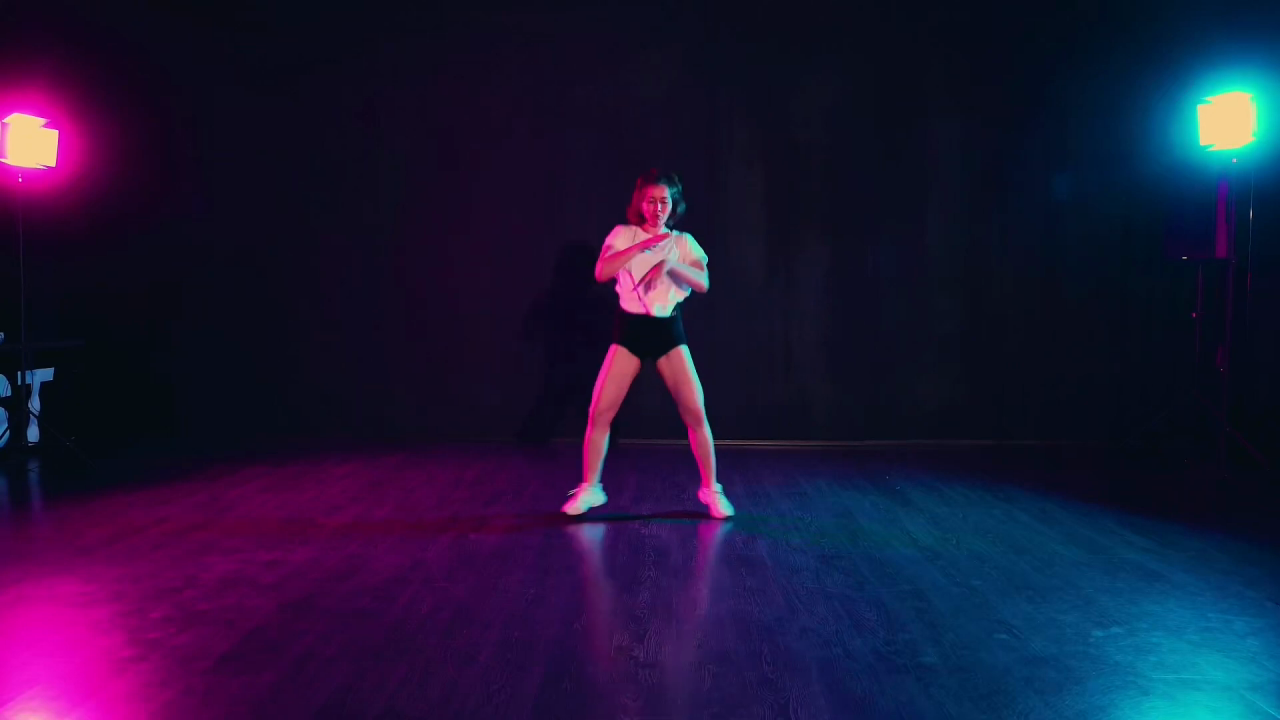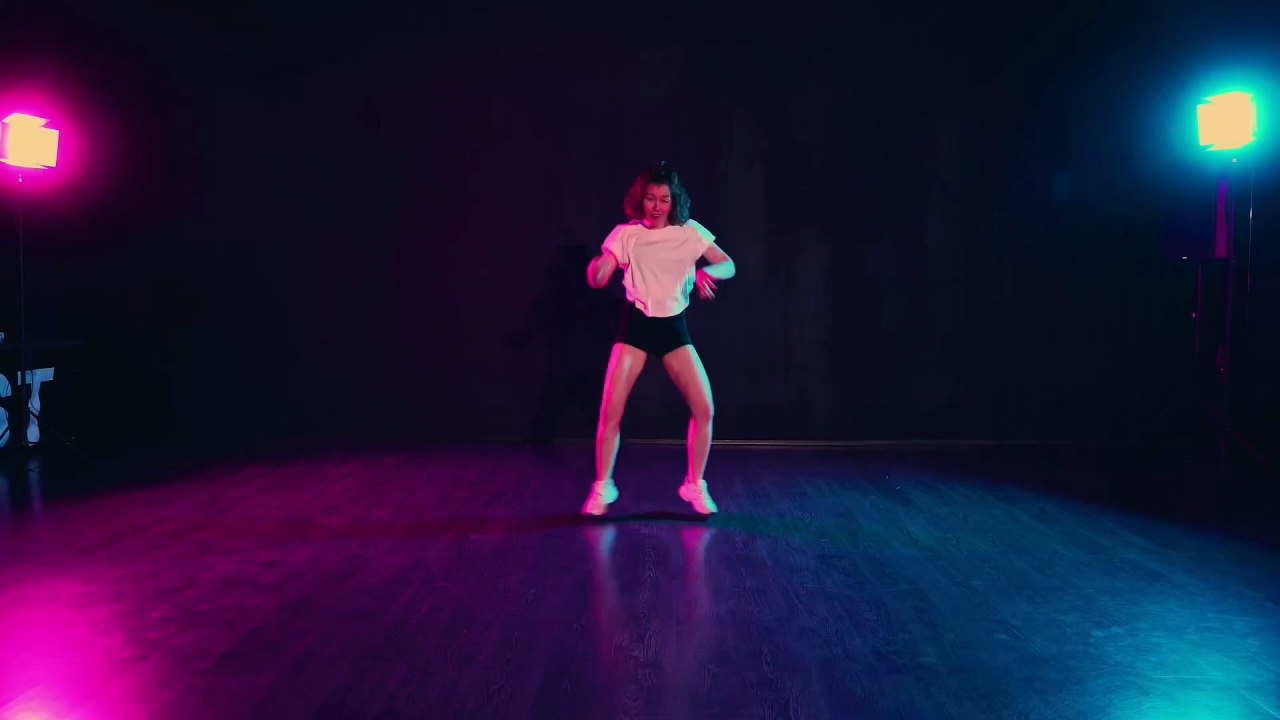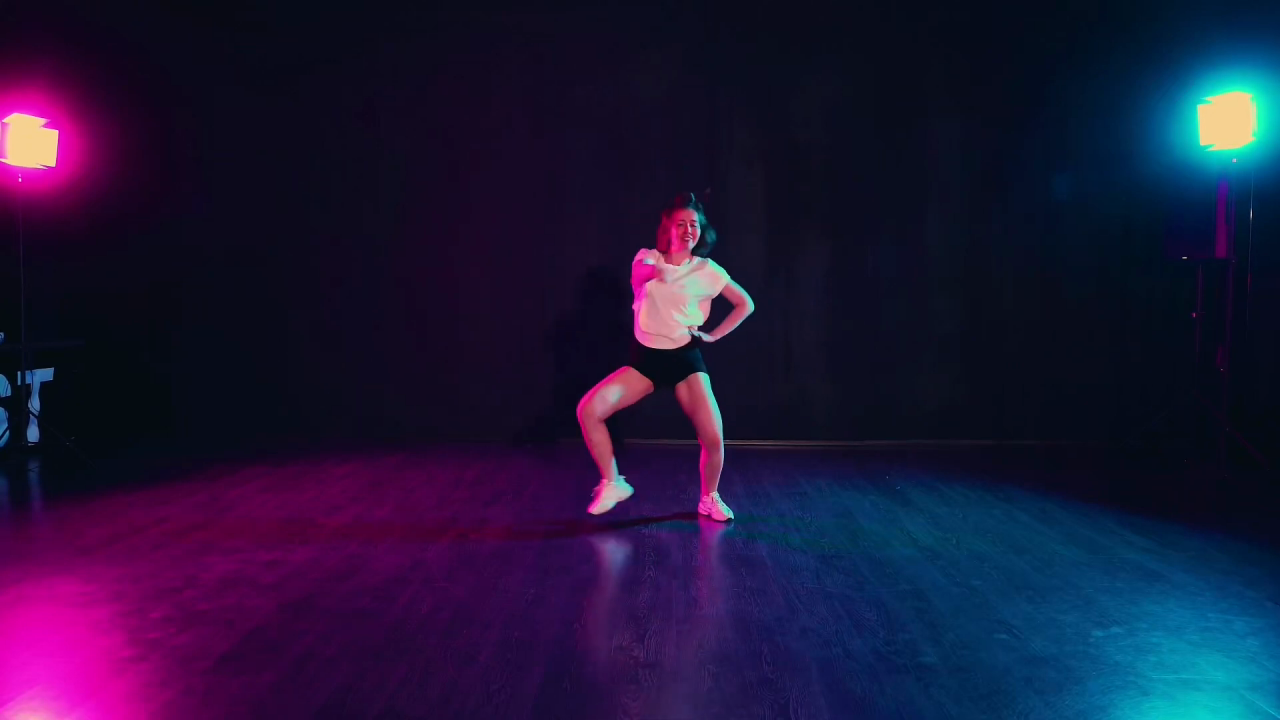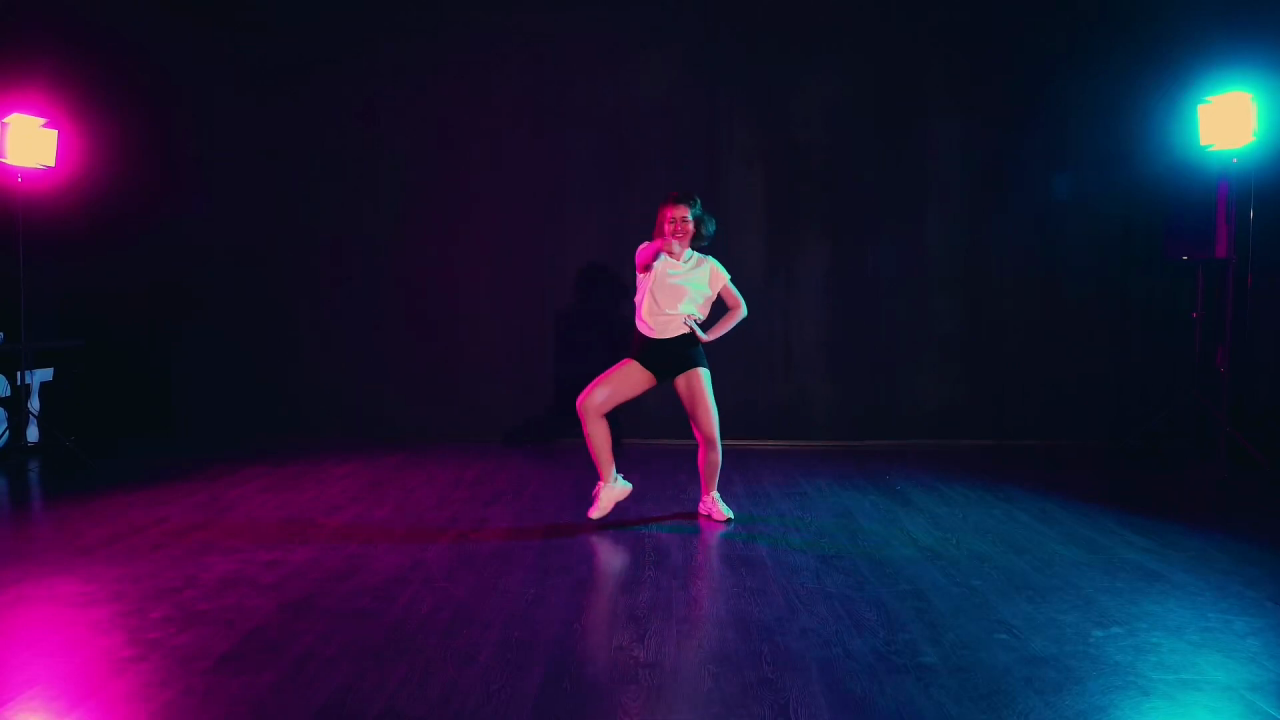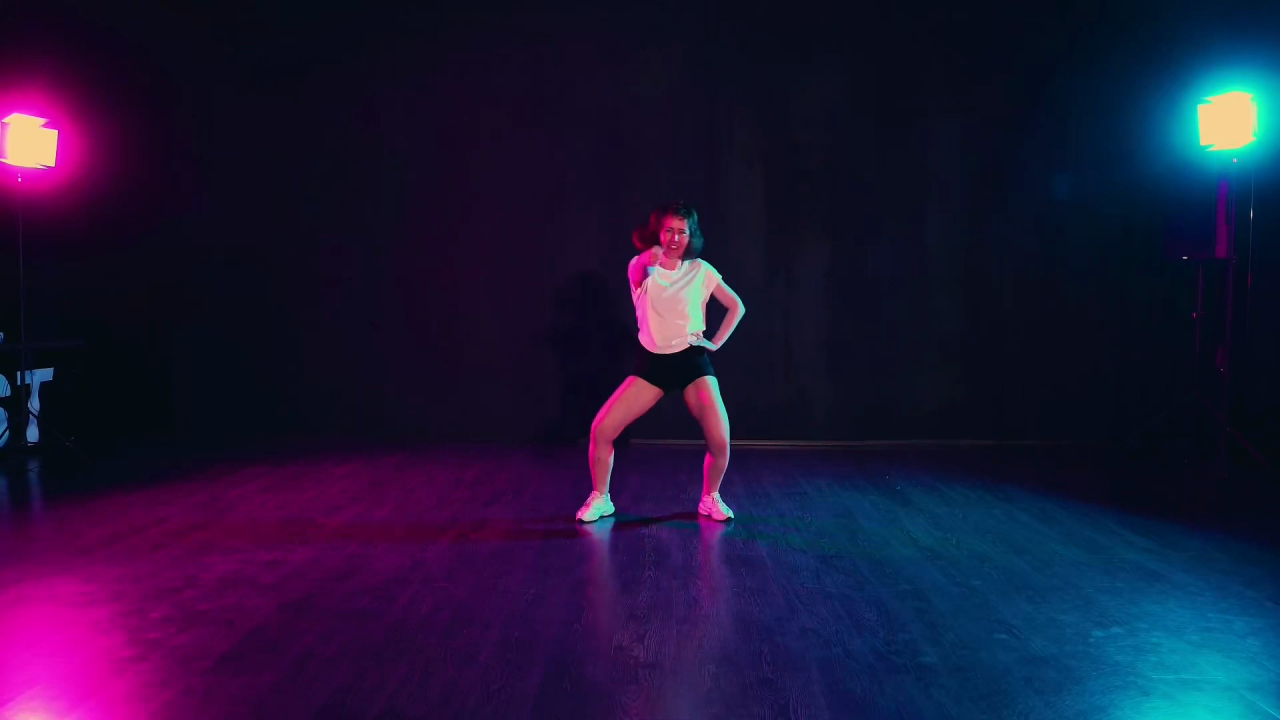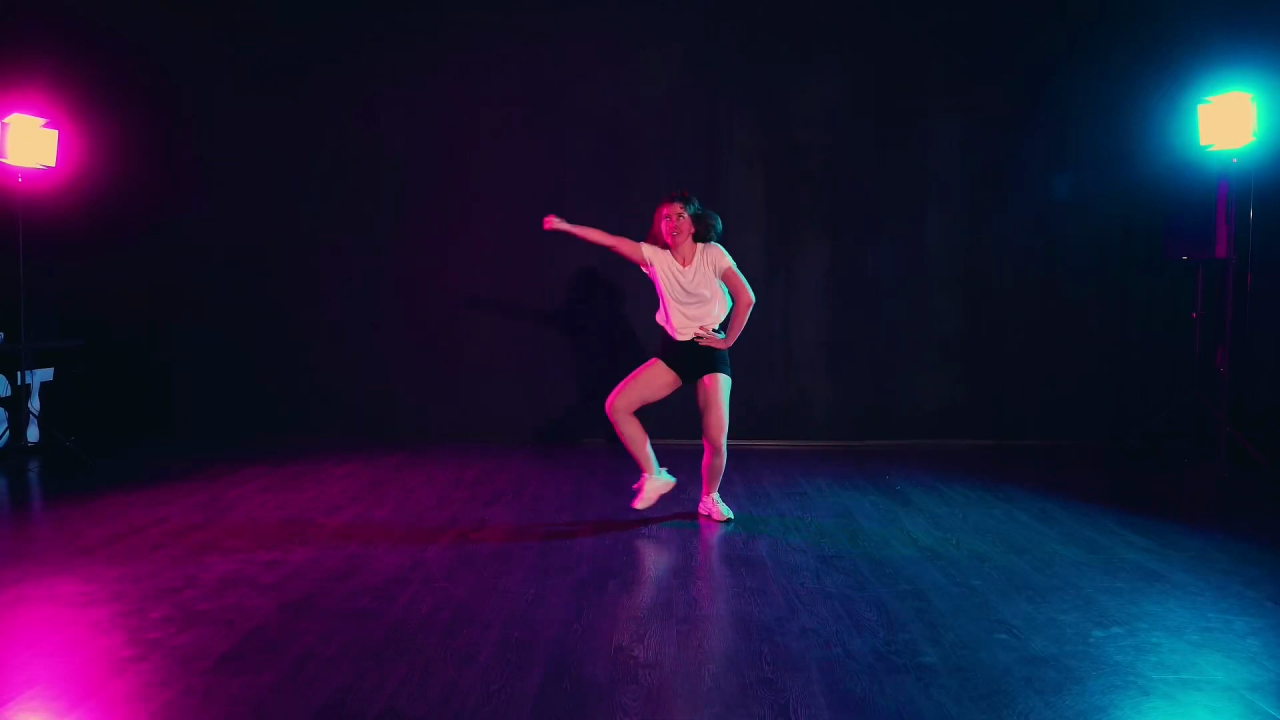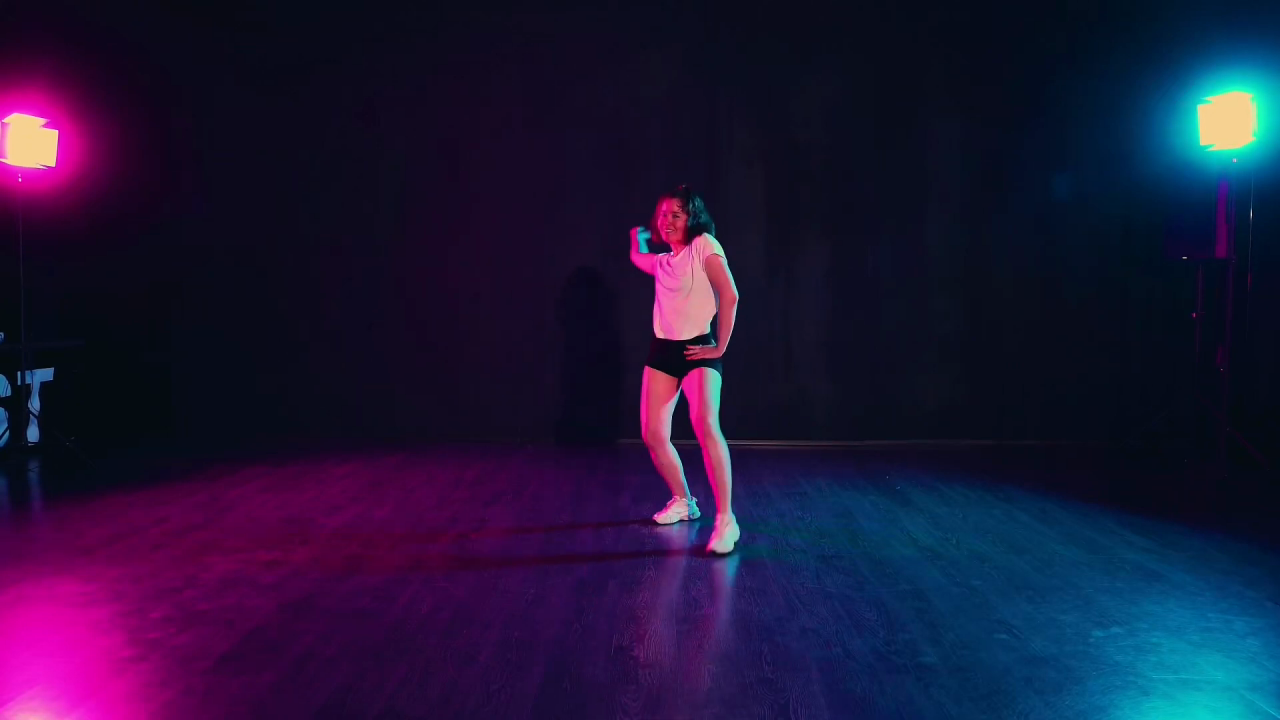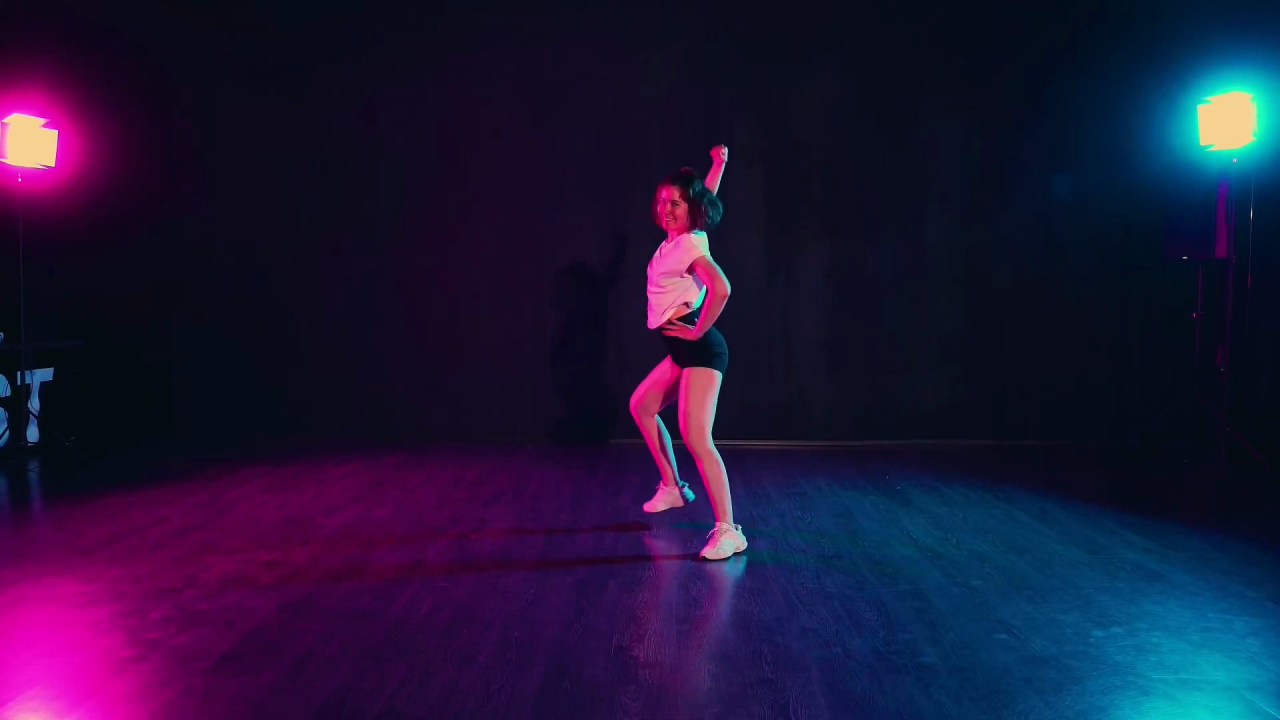
dt=0.3s
person 1, frame 1
left shoulder: (684, 242)
right shoulder: (624, 234)
left elbow: (703, 284)
right elbow: (601, 273)
left wrist: (668, 267)
right wrist: (643, 245)
left hip: (668, 330)
right hip: (630, 329)
left knee: (695, 413)
right knee: (599, 412)
left ankle: (710, 489)
right ankle: (588, 488)
person 1, frame 2
left shoulder: (690, 232)
right shoulder: (625, 234)
left elbow: (727, 266)
right elbow: (598, 279)
left wrist: (705, 274)
right wrist: (598, 267)
left hip: (675, 328)
right hip: (637, 326)
left knee: (703, 407)
right knee: (610, 410)
left ankle: (694, 484)
right ankle: (602, 486)
person 1, frame 3
left shoulder: (708, 270)
right shoulder: (647, 258)
left elbow: (745, 305)
right elbow: (638, 275)
left wrist: (713, 334)
right wrist: (652, 271)
left hip: (686, 358)
right hip: (645, 358)
left knee: (713, 437)
right knee: (588, 410)
left ankle: (709, 498)
right ankle: (611, 484)
person 1, frame 4
left shoulder: (709, 267)
right shoulder: (649, 251)
left elbow: (739, 309)
right elbow: (646, 258)
left wrist: (708, 335)
right wrist: (663, 247)
left hip: (687, 352)
right hip: (647, 351)
left knee: (709, 436)
right knee: (587, 404)
left ankle: (709, 498)
right ankle: (610, 483)
person 1, frame 5
left shoulder: (701, 270)
right shoulder: (642, 267)
left elbow: (737, 307)
right elbow: (642, 270)
left wrist: (715, 343)
right wrist: (649, 258)
left hip: (693, 362)
right hip: (652, 363)
left knee: (720, 441)
right knee: (601, 429)
left ankle: (710, 498)
right ankle: (600, 498)
person 1, frame 6
left shoulder: (713, 253)
right shoulder: (656, 258)
left elbow: (746, 298)
right elbow: (612, 241)
left wrist: (729, 337)
right wrist: (566, 227)
left hip: (711, 353)
right hip: (673, 351)
left knee: (716, 440)
right knee: (616, 406)
left ankle: (710, 497)
right ankle: (653, 476)
person 1, frame 7
left shoulder: (705, 245)
right shoulder: (663, 262)
left elbow: (729, 296)
right elbow: (639, 258)
left wrist: (720, 346)
right wrist: (638, 236)
left hip: (699, 354)
right hip: (662, 353)
left knee: (704, 425)
right knee: (653, 435)
left ankle: (725, 519)
right ankle: (682, 501)
person 1, frame 8
left shoulder: (690, 245)
right shoulder: (683, 236)
left elbow: (721, 289)
right elbow: (707, 195)
left wrist: (701, 328)
right wrist: (717, 165)
left hip: (699, 348)
right hip: (684, 349)
left knee: (696, 438)
right knee: (641, 406)
left ankle: (727, 530)
right ankle: (671, 487)
